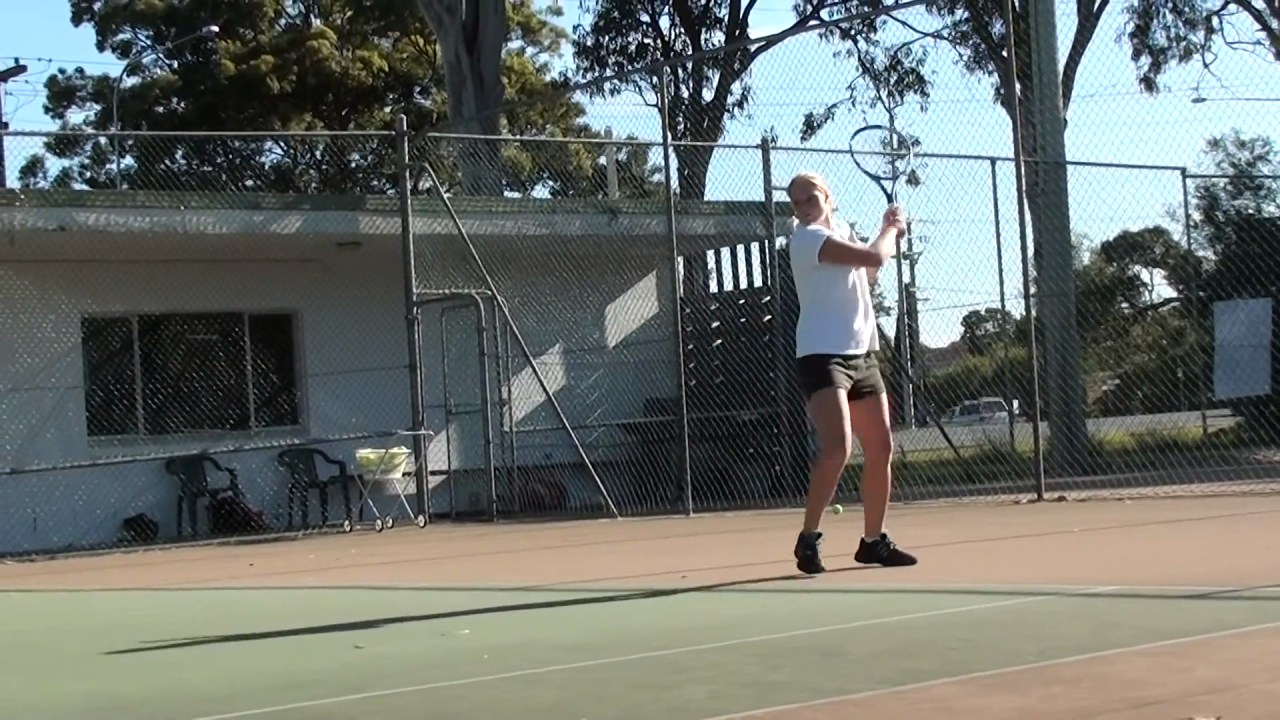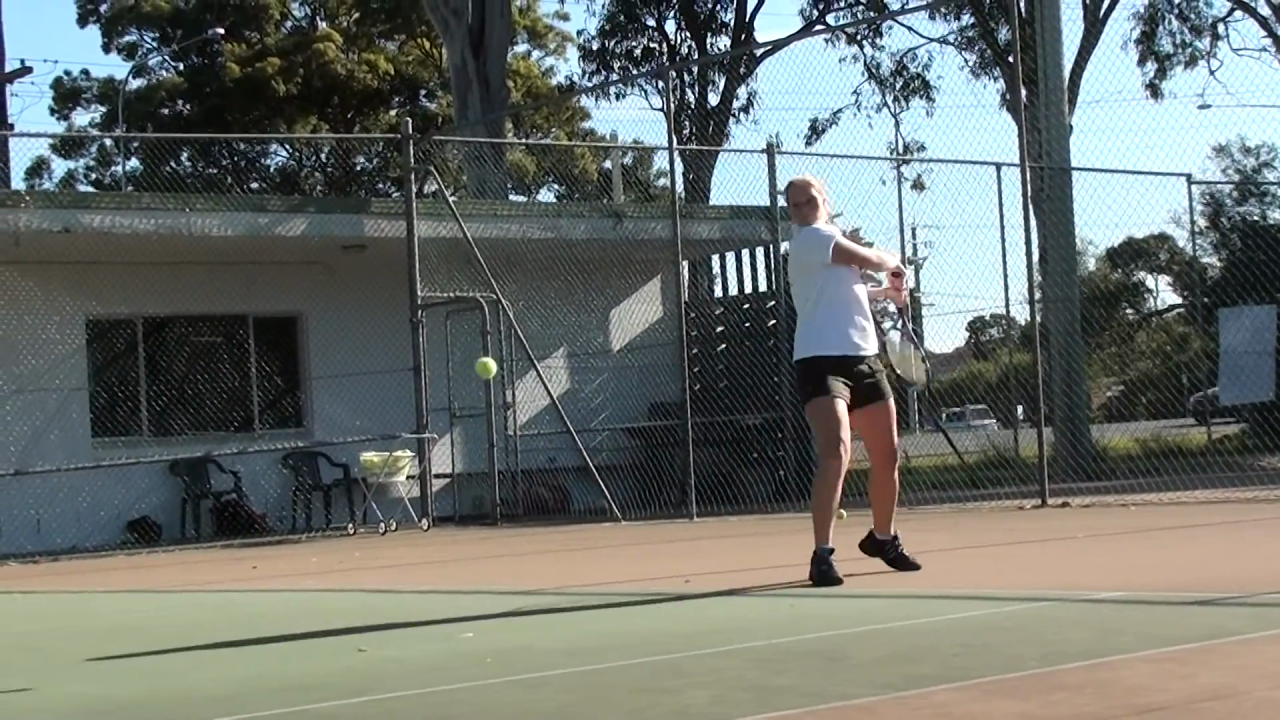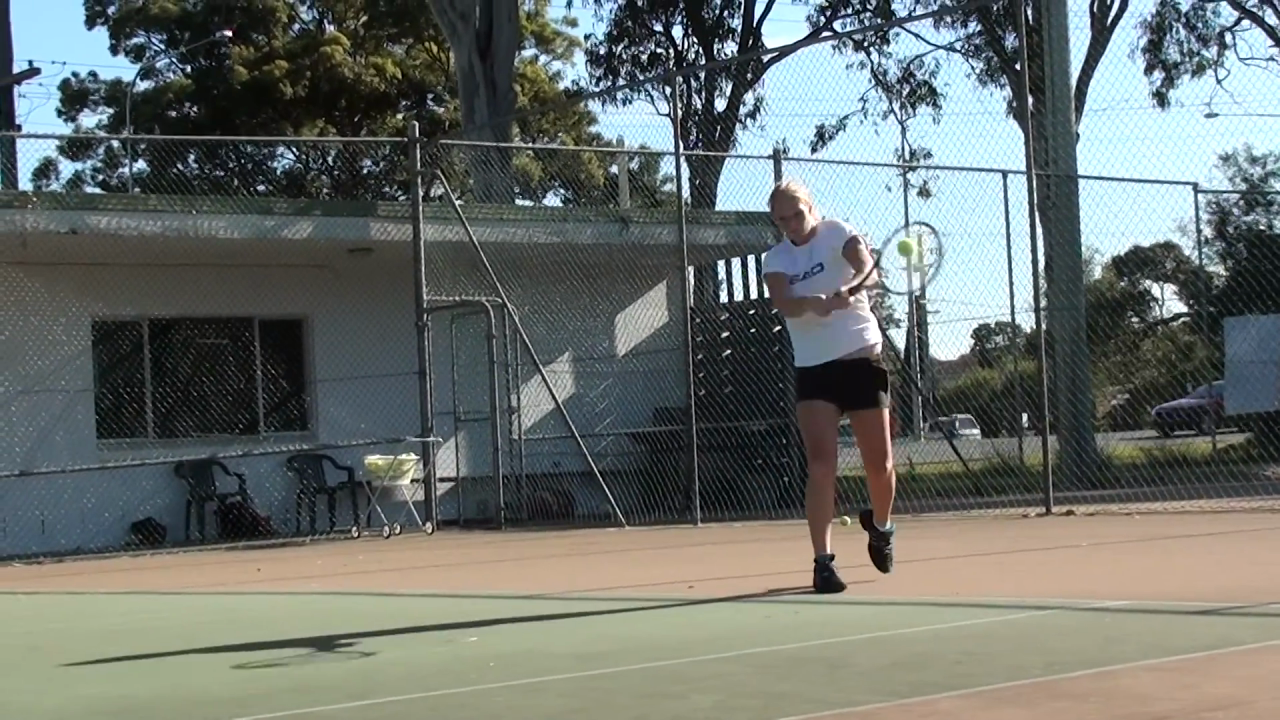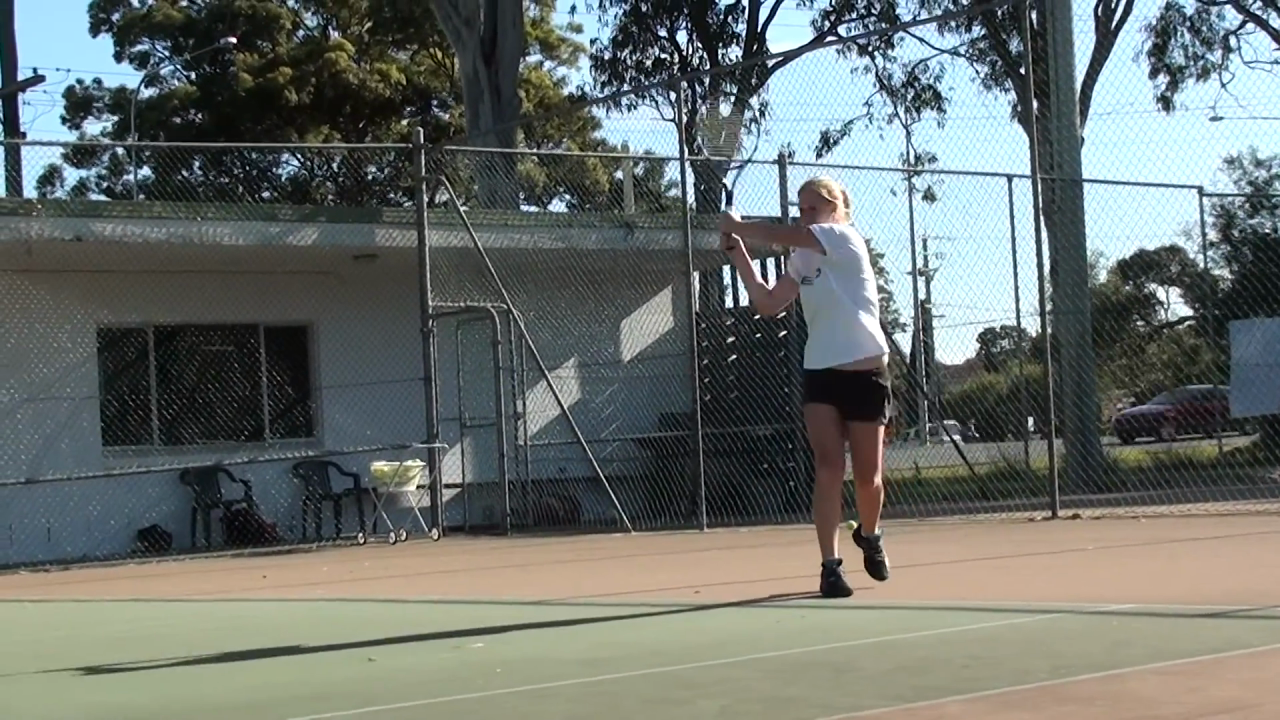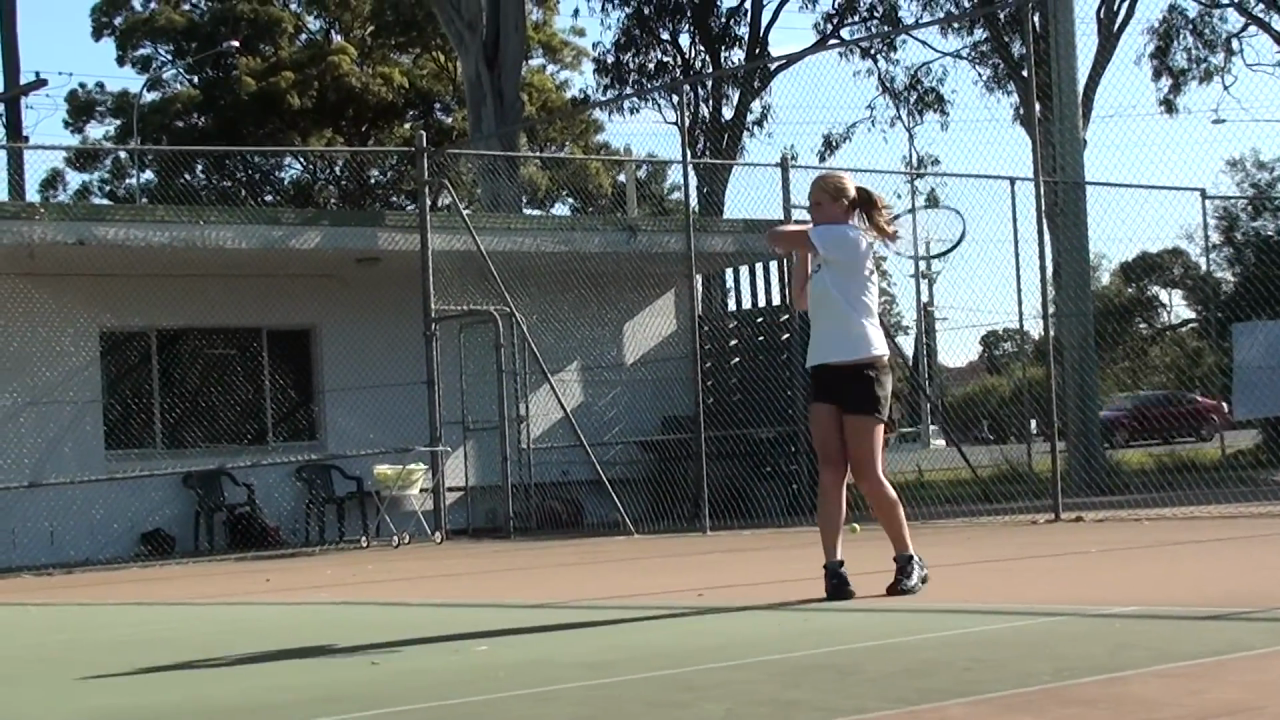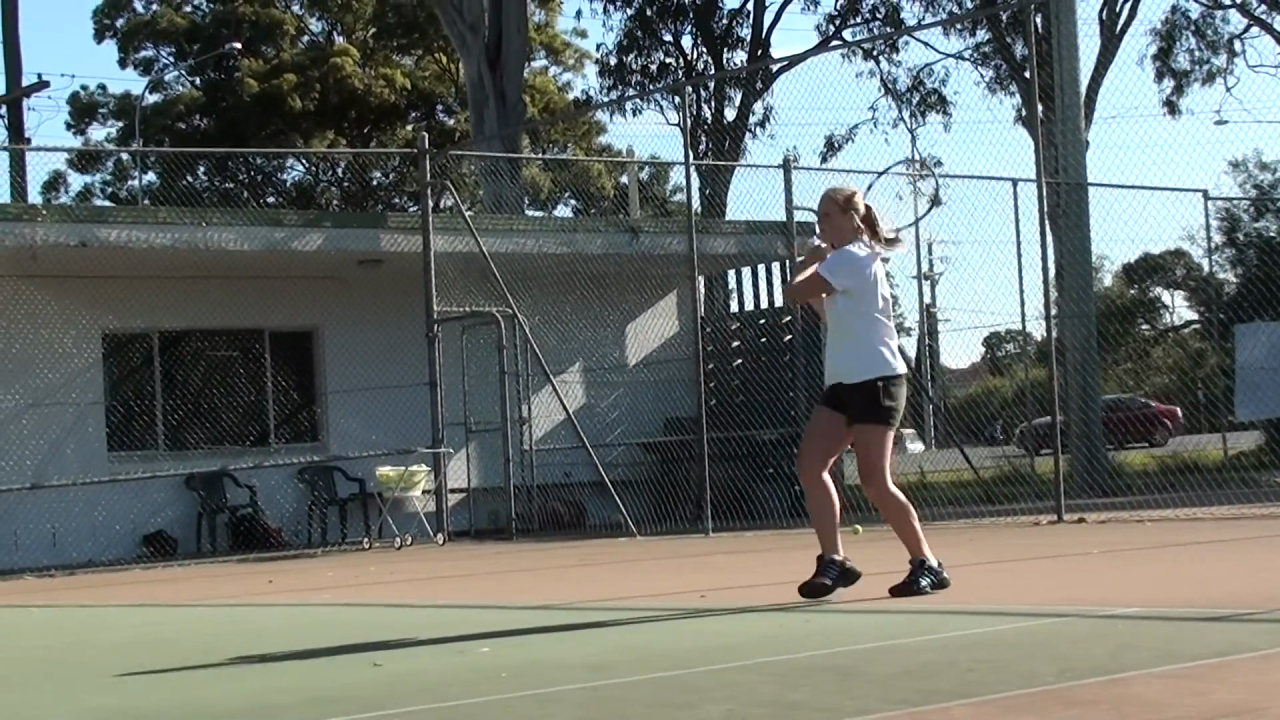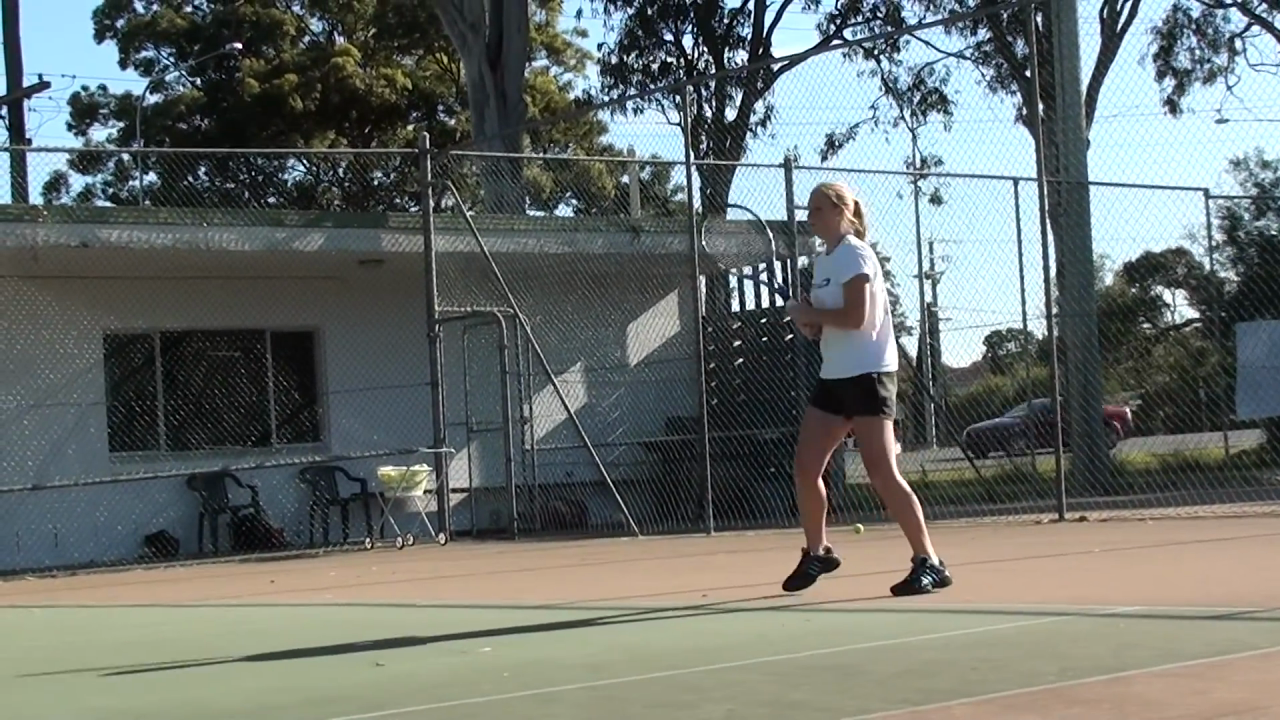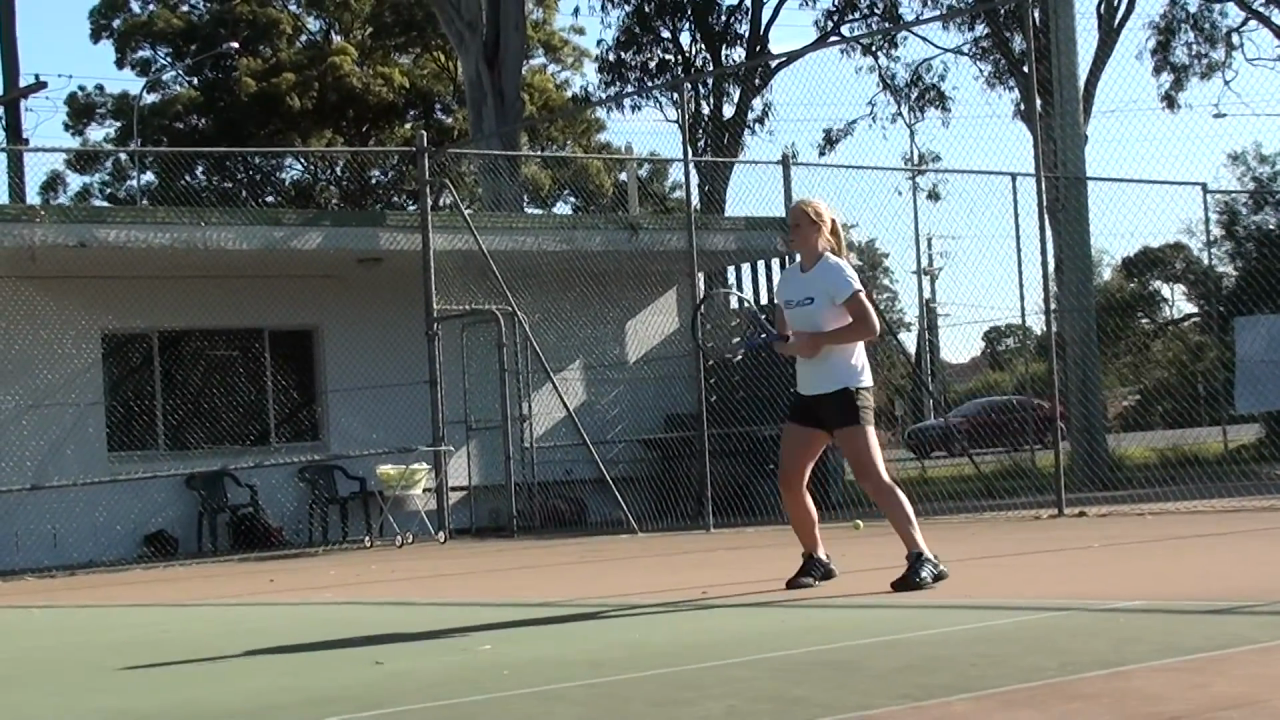
dt=0.2s
person 1, frame 1
left shoulder: (839, 229)
right shoulder: (808, 237)
left elbow: (866, 267)
right elbow: (872, 257)
left wrist: (889, 228)
right wrist: (889, 229)
left hip: (860, 354)
right hip: (822, 356)
left knee: (881, 451)
right knee: (835, 448)
left ankle: (873, 540)
right ankle: (809, 535)
person 1, frame 2
left shoulder: (831, 238)
right shoulder: (811, 239)
right elbow: (875, 261)
left wrist: (885, 293)
right wrist: (897, 267)
left hip: (863, 360)
right hip: (821, 362)
left knee: (886, 456)
right knee: (834, 455)
left ankle: (883, 538)
right ankle: (822, 554)
person 1, frame 3
left shoulder: (838, 231)
right shoulder: (776, 260)
left elbow: (864, 264)
right elbow: (784, 304)
left wrist: (844, 292)
right wrist: (814, 302)
left hip: (862, 361)
right hip: (814, 369)
left knee: (880, 464)
right knee: (822, 464)
left ankle: (880, 525)
right ankle: (823, 561)
person 1, frame 4
left shoulder: (843, 237)
right shoulder: (803, 258)
left elbow: (779, 233)
right elbow: (769, 305)
left wrist: (737, 227)
right wrist: (742, 255)
left hip: (865, 370)
right hip: (821, 372)
left knee: (868, 476)
right knee: (829, 469)
left ankle: (869, 536)
right ankle: (831, 566)
person 1, frame 5
left shoulder: (845, 238)
right shoulder: (824, 248)
left elbow: (777, 238)
right elbow: (800, 302)
left wrist: (807, 231)
right wrist: (799, 253)
left hip: (862, 368)
right hip: (825, 369)
left knee: (866, 475)
right knee: (830, 471)
left ankle: (909, 561)
right ankle: (834, 567)
person 1, frame 6
left shoulder: (853, 258)
right shoulder: (840, 262)
left elbow: (794, 292)
right elbow: (826, 311)
left wrist: (810, 264)
right wrist: (816, 263)
left hip: (876, 380)
right hip: (844, 383)
left knee: (875, 484)
right knee: (809, 466)
left ankle: (927, 565)
right ankle: (832, 562)
person 1, frame 7
left shoulder: (854, 254)
right shoulder: (822, 260)
left elbow: (855, 317)
left wrist: (805, 313)
right wrist: (806, 318)
left hip: (867, 374)
right hip: (834, 377)
left knee: (883, 473)
right knee: (805, 469)
left ankle: (930, 564)
right ankle: (816, 553)
person 1, frame 8
left shoulder: (836, 272)
right shoulder: (787, 278)
left elbow: (869, 327)
right elbow: (783, 331)
left wrist: (814, 340)
right wrist: (790, 344)
left hip: (845, 390)
right hip: (808, 393)
left knee: (872, 477)
right knee: (789, 481)
left ankle: (923, 558)
right ankle: (816, 559)
